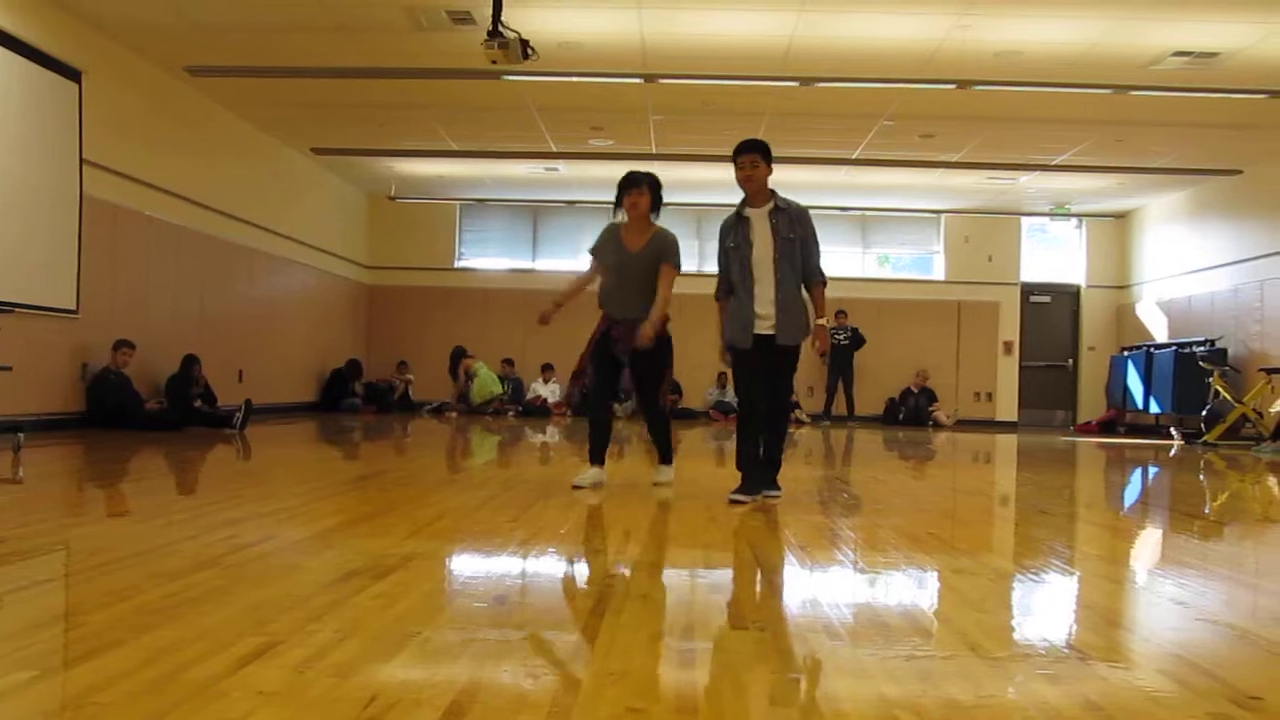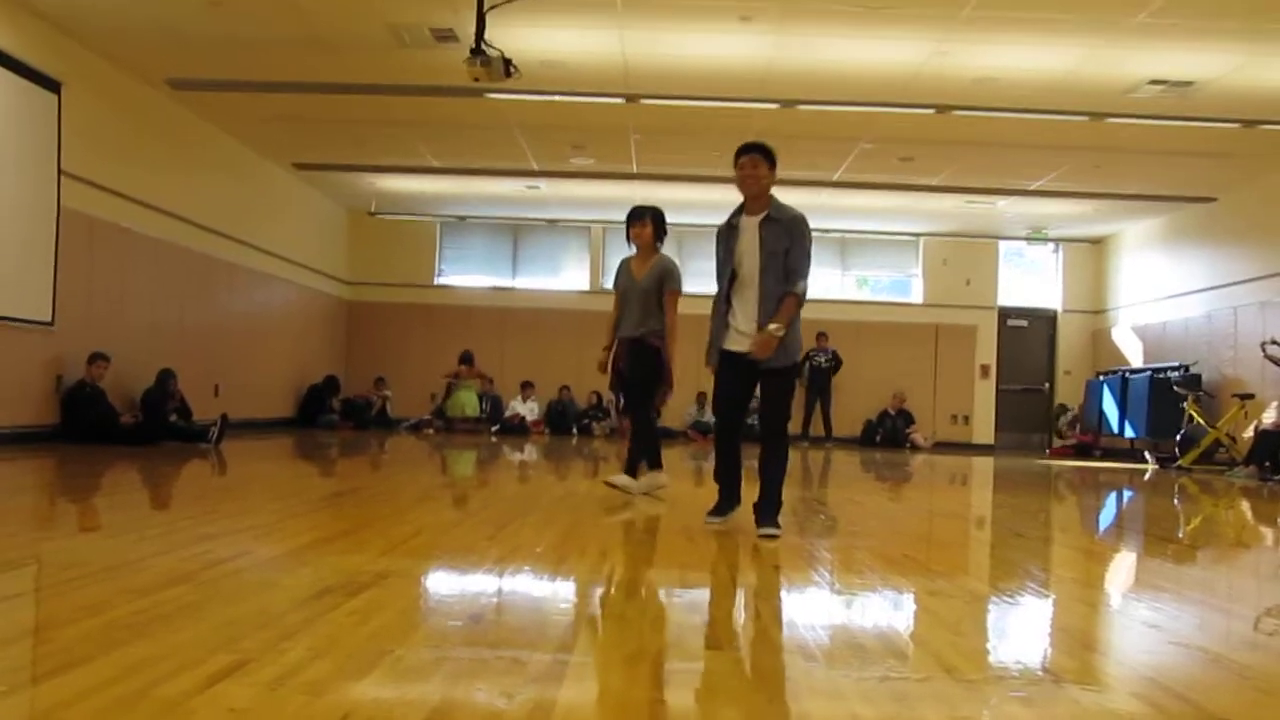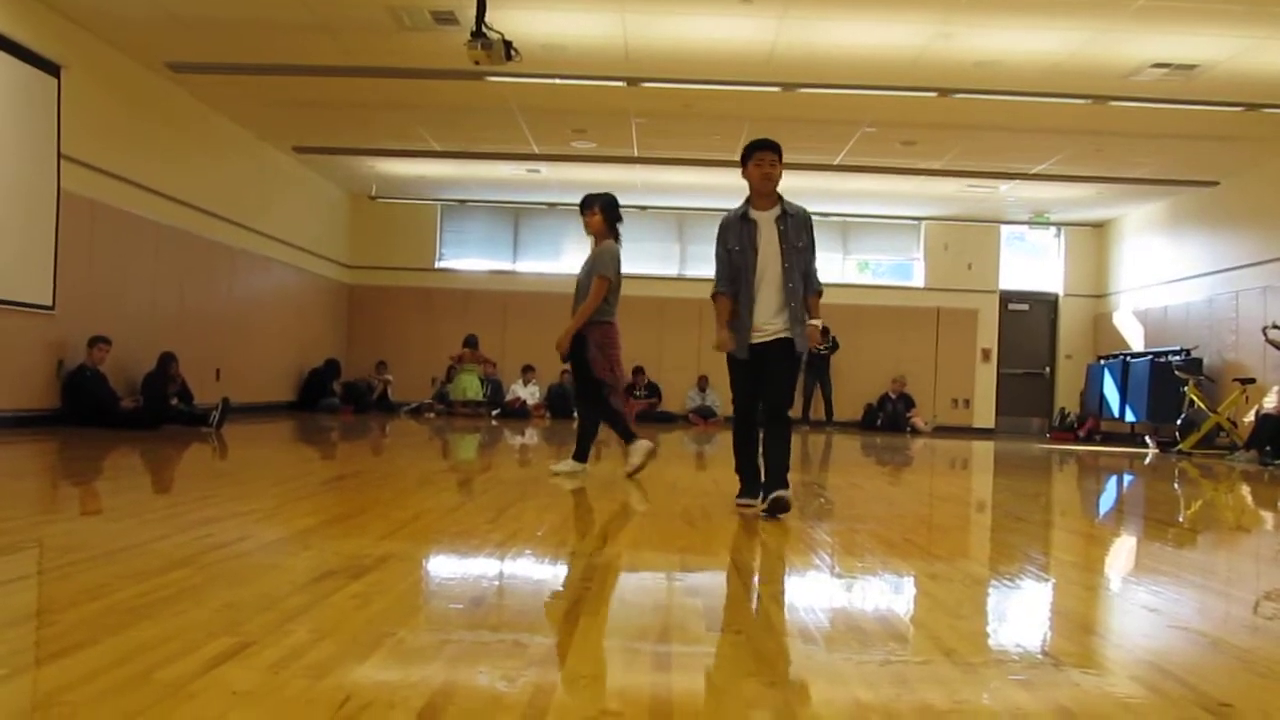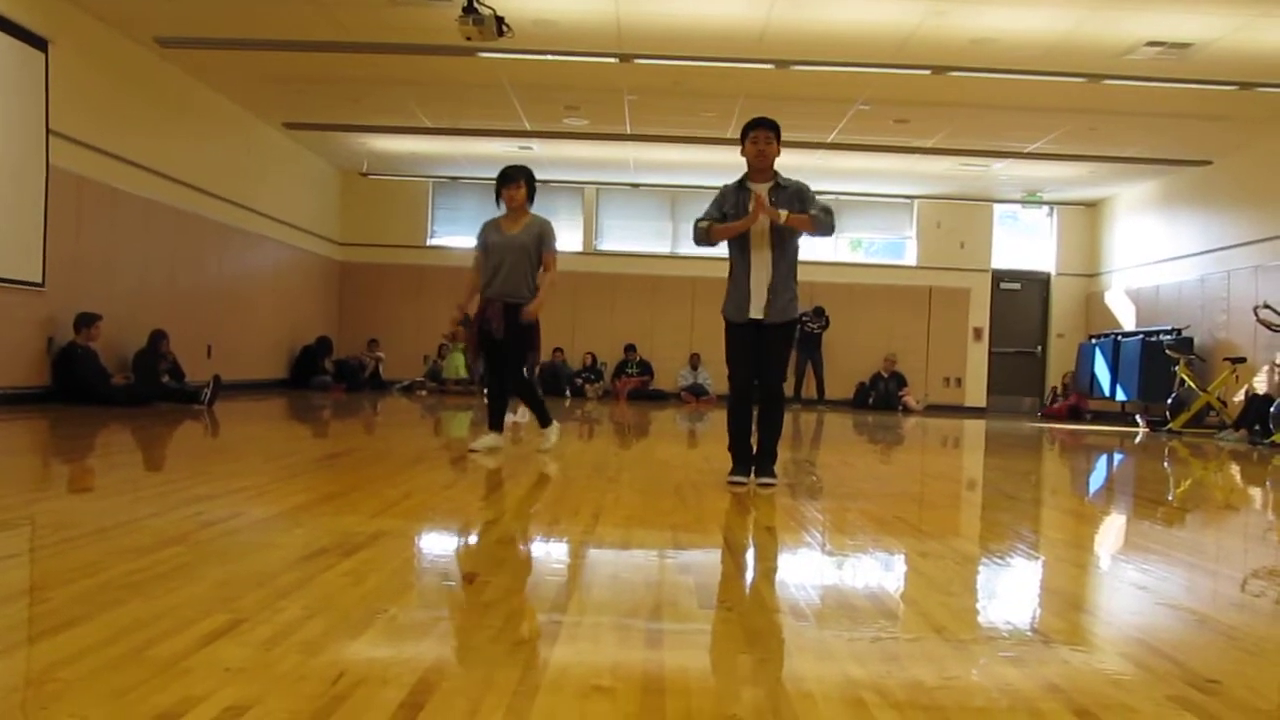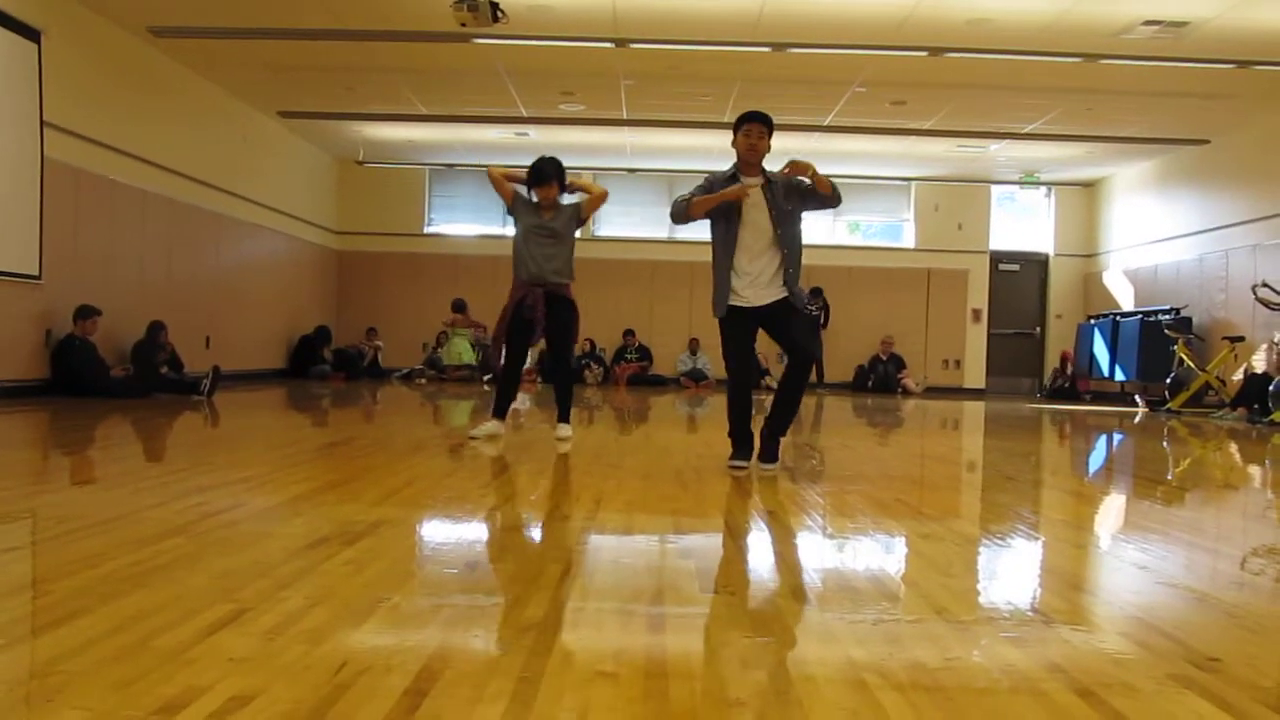
dt=1s
person 1, frame 1
left shoulder: (796, 216)
right shoulder: (730, 226)
left elbow: (812, 273)
right elbow: (725, 286)
left wrist: (820, 319)
right wrist: (723, 333)
left hip: (786, 329)
right hip: (745, 331)
left knee: (778, 405)
right knee: (749, 405)
left ankle: (770, 474)
right ankle: (750, 479)
person 1, frame 2
left shoulder: (793, 223)
right shoulder: (727, 230)
left elbow: (797, 285)
left wrist: (775, 329)
right wrist: (713, 344)
left hip: (777, 346)
right hip: (733, 345)
left knee: (774, 428)
right knee: (726, 420)
left ankle: (768, 512)
right ankle: (727, 494)
person 1, frame 3
left shoulder: (800, 220)
right shoulder: (731, 225)
left elbow: (809, 277)
right elbow: (724, 284)
left wrist: (814, 319)
right wrist: (722, 329)
left hip: (786, 335)
right hip: (744, 337)
left knee: (777, 411)
right knee: (746, 412)
left ankle: (776, 487)
right ankle: (749, 484)
person 1, frame 4
left shoulder: (795, 192)
right shoulder: (729, 194)
left elbow: (826, 223)
right elbow: (701, 233)
left wrist: (778, 216)
right wrist: (745, 222)
left hip: (780, 309)
right hip: (740, 309)
left knee: (772, 387)
right knee: (740, 386)
left ankle: (765, 462)
right ankle: (740, 461)
person 1, frame 5
left shoulder: (786, 186)
right shoulder: (717, 184)
left elbow: (831, 199)
right elbow: (678, 213)
left wrist: (811, 173)
right wrist: (724, 196)
left hip: (778, 296)
right hip: (735, 300)
left knee: (804, 356)
right knee: (740, 376)
left ankle: (771, 437)
right ankle: (741, 445)
person 2, frame 1
left shoulder: (665, 241)
right shoulder: (609, 235)
left elbow: (665, 287)
right elbow: (590, 276)
left wrist: (653, 322)
right wrist: (557, 305)
left hip: (648, 330)
right hip: (611, 327)
left knee: (649, 399)
right knee: (599, 396)
left ankle: (666, 462)
right ankle: (596, 467)
person 2, frame 2
left shoulder: (666, 266)
right shoulder: (625, 265)
left elbow: (670, 314)
right elbow: (617, 311)
left wrist: (668, 354)
right wrist: (607, 347)
left hip: (650, 345)
right hip: (627, 345)
left knee: (639, 409)
right knee: (639, 410)
left ankle: (630, 474)
right ankle: (655, 471)
person 2, frame 3
left shoulder: (607, 250)
right shoulder: (599, 250)
left elbow: (594, 299)
left wrist: (567, 333)
right wrist: (571, 332)
left hip: (595, 333)
right hip: (589, 333)
left knee: (589, 397)
right knee: (597, 397)
left ankle: (580, 458)
right ankle: (635, 443)
person 2, frame 4
left shoulder: (541, 227)
right shoulder: (489, 228)
left elbow: (550, 270)
right elbow: (478, 270)
left wrist: (537, 300)
right wrist: (463, 304)
left hip: (522, 310)
right hip: (489, 310)
left knee: (514, 374)
right knee: (494, 374)
left ankle: (548, 425)
right ankle: (495, 432)
person 2, frame 5
left shoulder: (572, 212)
right shoulder: (521, 207)
left elbow: (601, 194)
right elbow: (493, 173)
left wrist: (578, 185)
right wrist: (525, 178)
left hip: (558, 296)
right hip: (524, 294)
left knee: (560, 361)
right knee: (512, 359)
left ankle: (564, 421)
right ankle: (497, 420)
